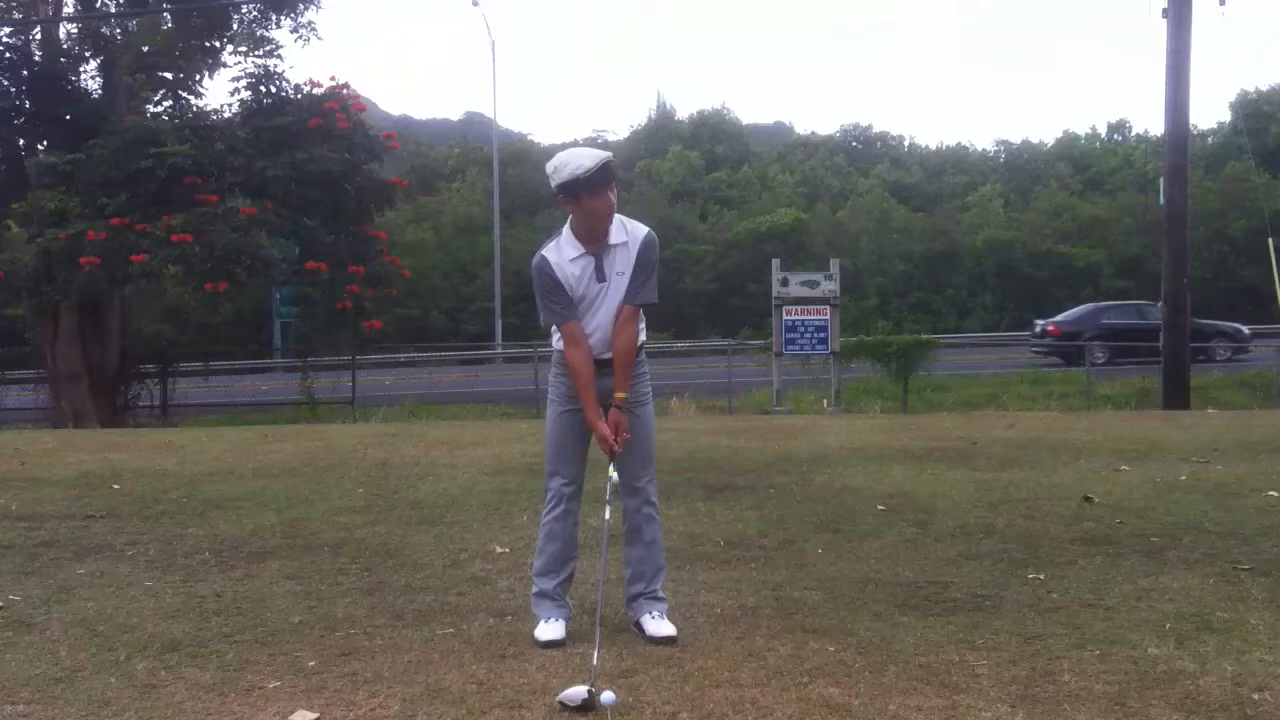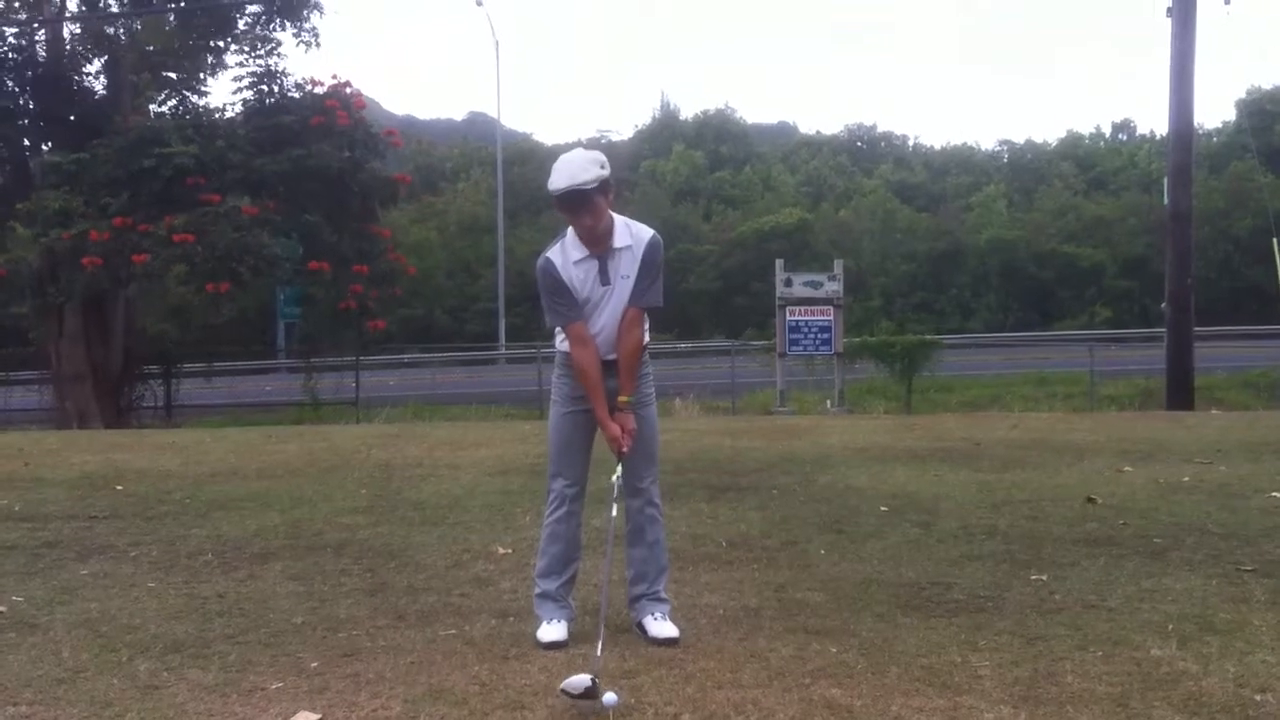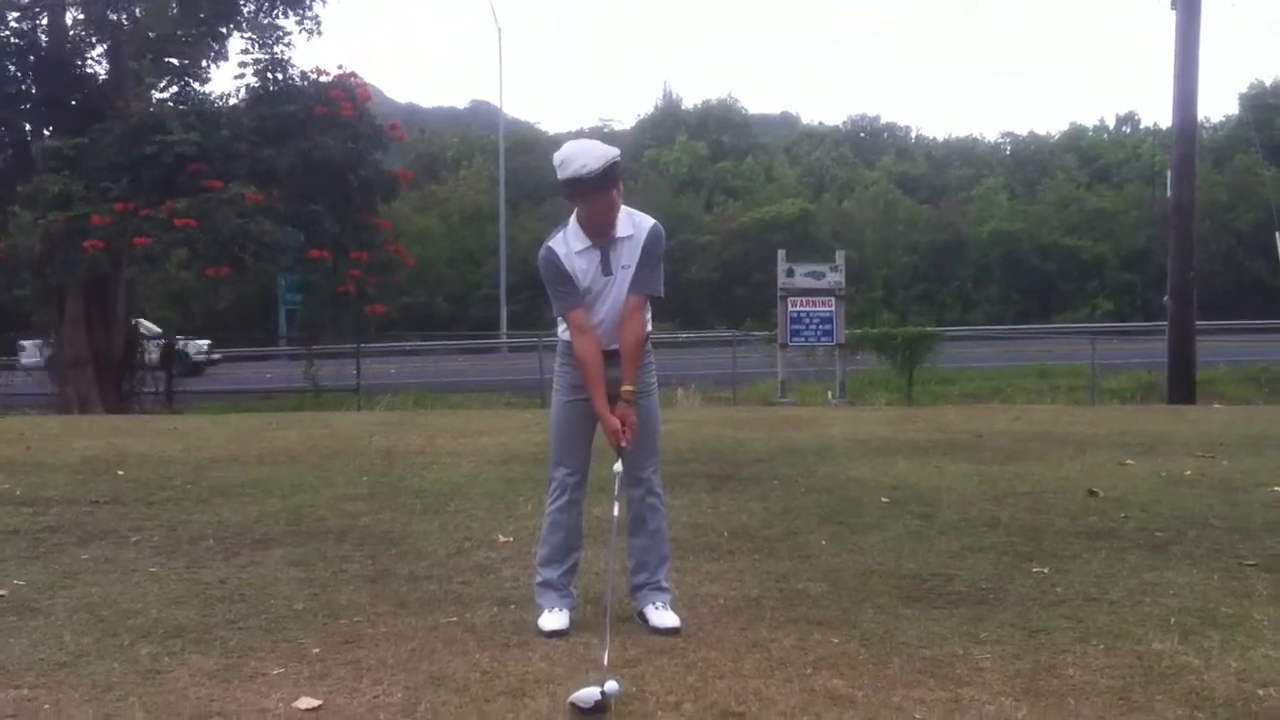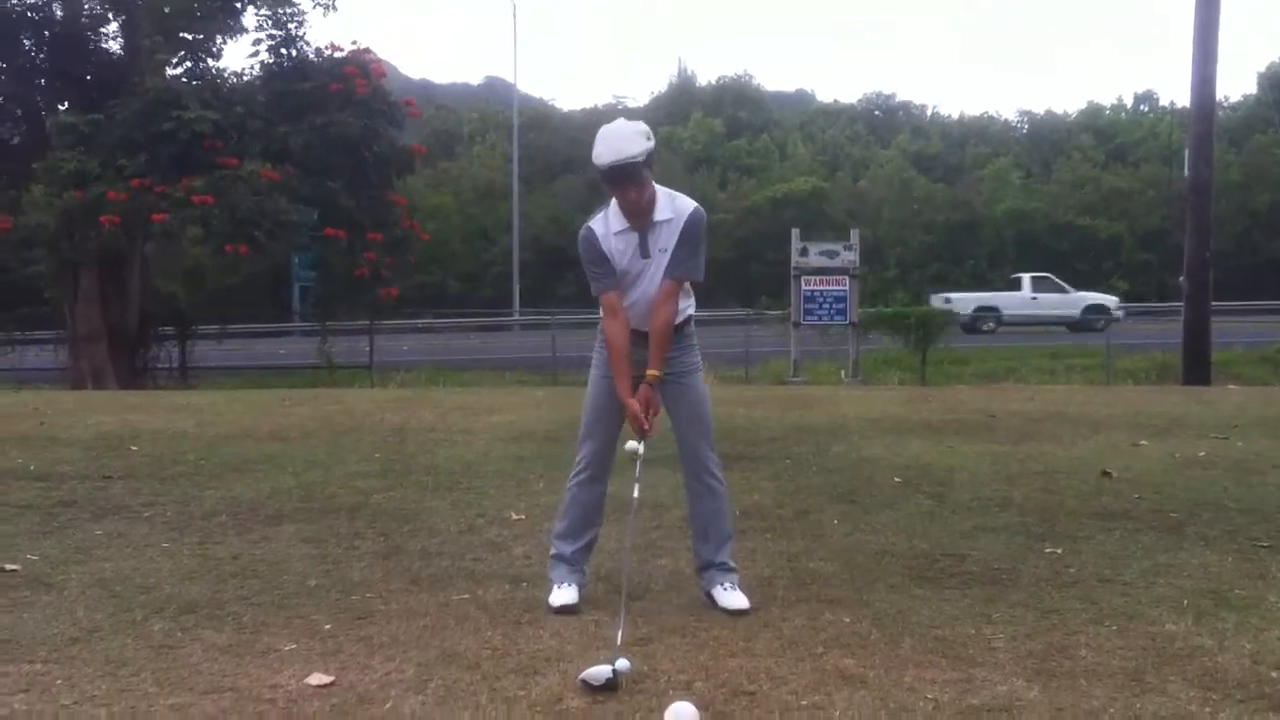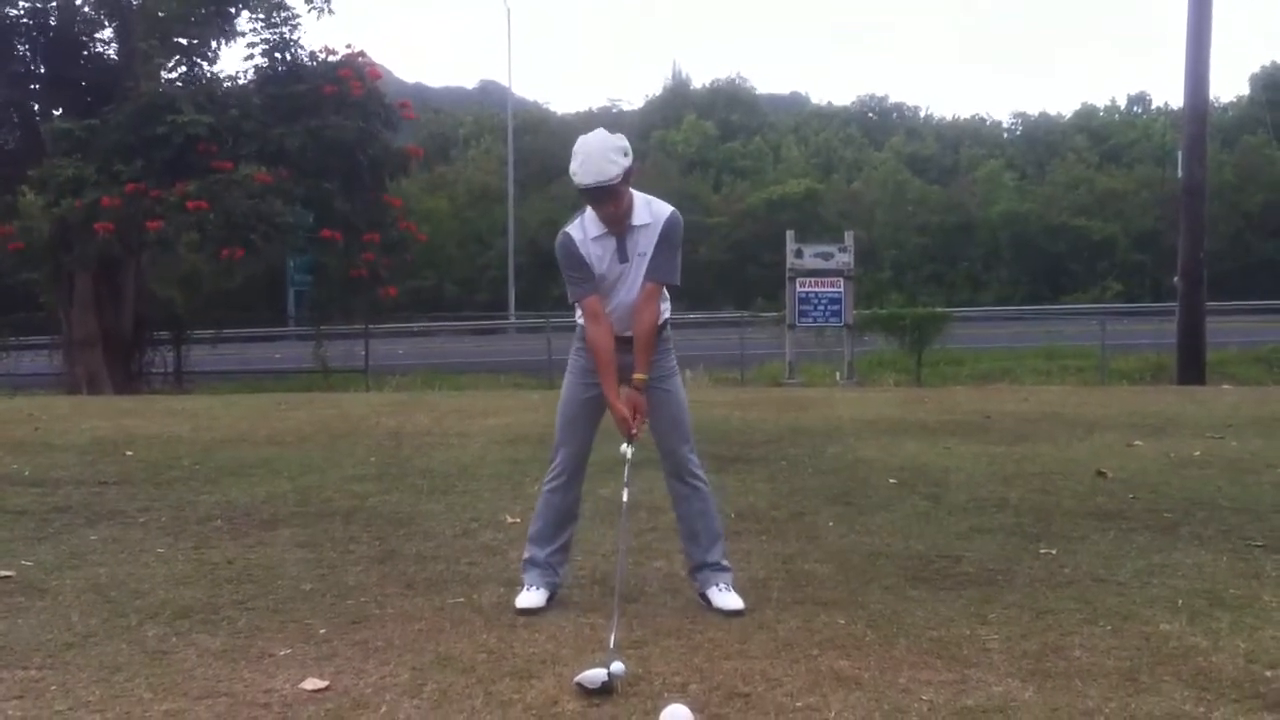
dt=1s
person 1, frame 1
left shoulder: (641, 241)
right shoulder: (548, 262)
left elbow: (626, 325)
right elbow: (574, 343)
left wrist: (619, 403)
right wrist: (595, 418)
left hip: (629, 370)
right hip: (571, 373)
left knee: (640, 489)
right knee: (562, 489)
left ankle: (647, 603)
right ankle: (551, 606)
person 1, frame 2
left shoulder: (645, 244)
right shoulder: (552, 264)
left elbow: (632, 329)
right elbow: (581, 345)
left wrist: (625, 406)
right wrist: (604, 417)
left hip: (632, 372)
right hip: (574, 376)
left knee: (643, 490)
right knee: (564, 490)
left ankle: (650, 603)
right ankle: (553, 606)
person 1, frame 3
left shoulder: (647, 233)
right shoulder: (555, 253)
left elbow: (634, 317)
right elbow: (582, 334)
left wrist: (627, 397)
right wrist: (602, 409)
left hip: (634, 362)
right hip: (577, 364)
left knee: (645, 480)
right knee: (566, 479)
left ankle: (651, 593)
right ankle: (554, 595)
person 1, frame 4
left shoulder: (688, 217)
right shoulder: (594, 234)
left elbow: (667, 302)
right elbow: (613, 315)
left wrist: (653, 380)
right wrist: (625, 393)
left hip: (676, 343)
right hip: (617, 344)
left knee: (701, 460)
right knee: (591, 459)
left ankle: (718, 573)
right ankle: (566, 571)
person 1, frame 5
left shoulder: (665, 221)
right shoulder: (571, 240)
left elbow: (647, 306)
right elbow: (596, 319)
left wrist: (639, 384)
right wrist: (612, 396)
left hip: (652, 345)
right hip: (593, 349)
left knee: (682, 461)
right knee: (566, 462)
left ankle: (712, 574)
right ankle: (540, 573)
